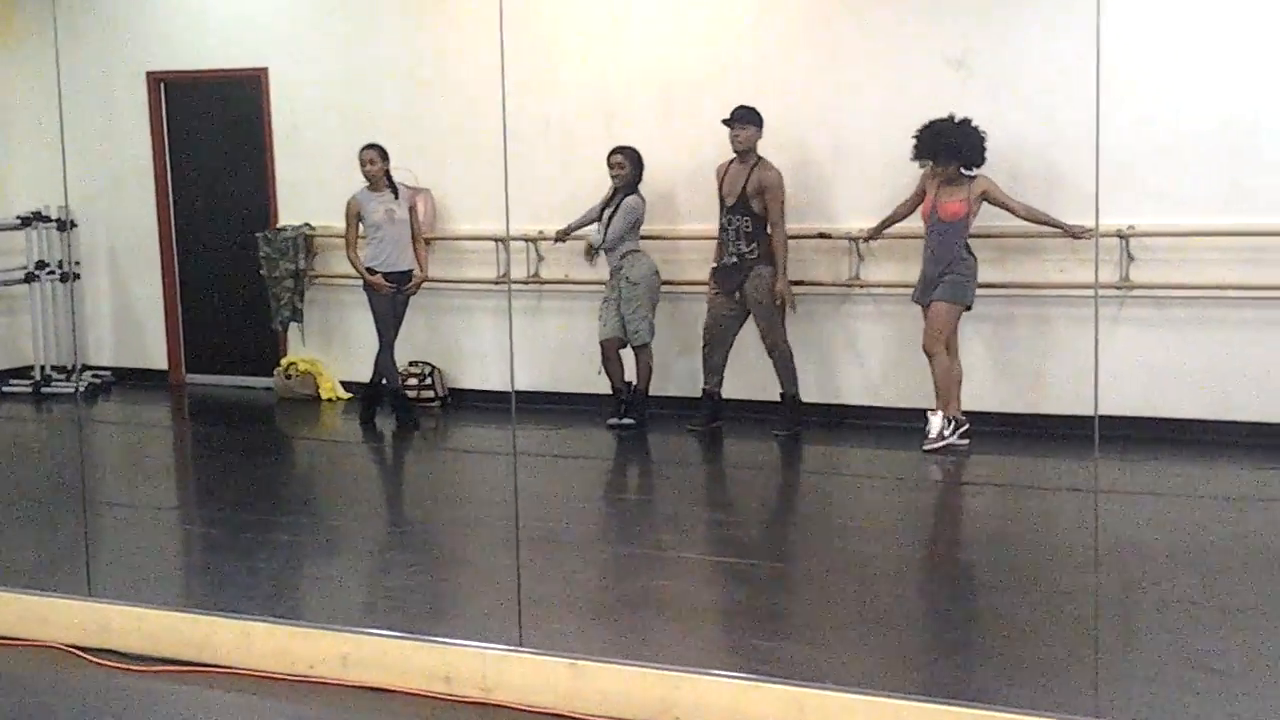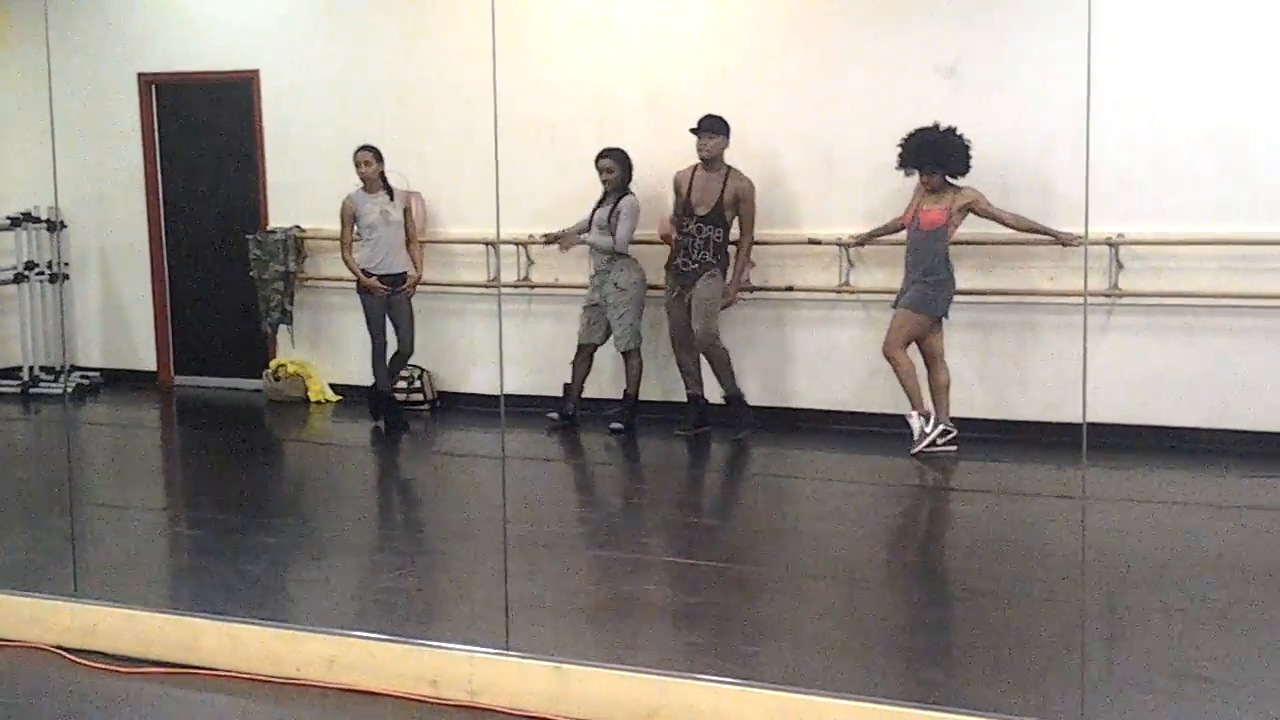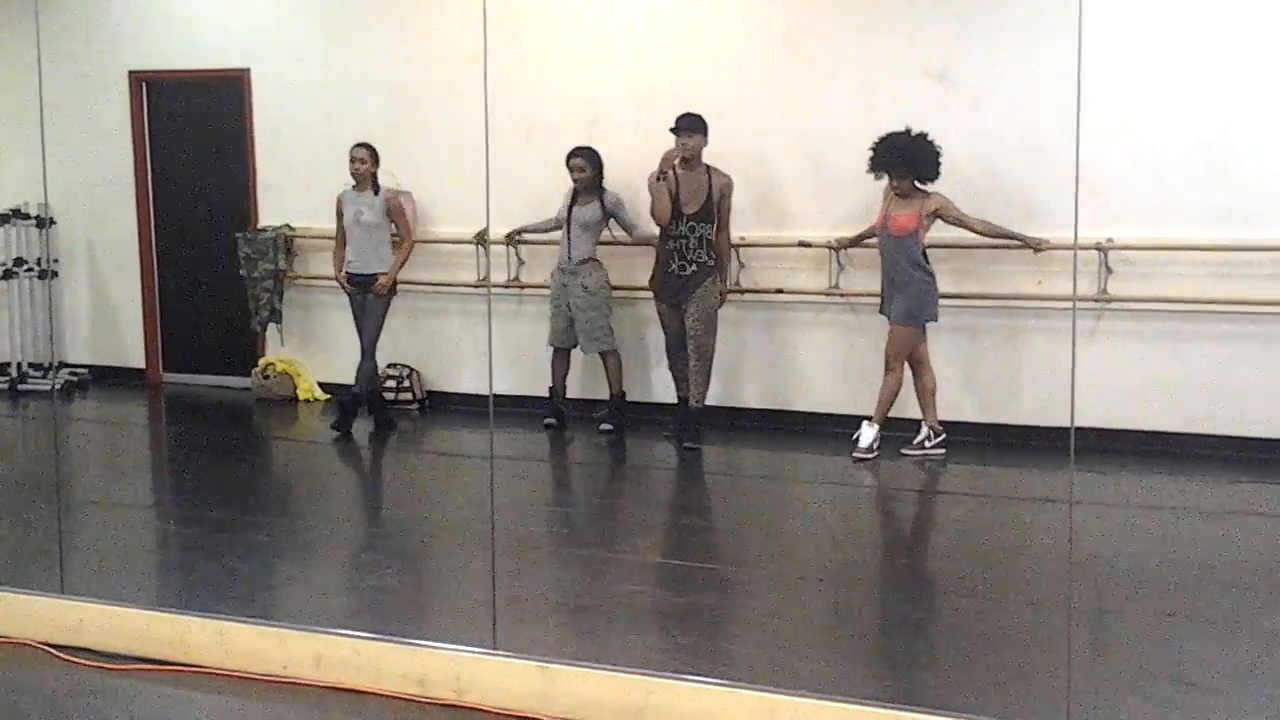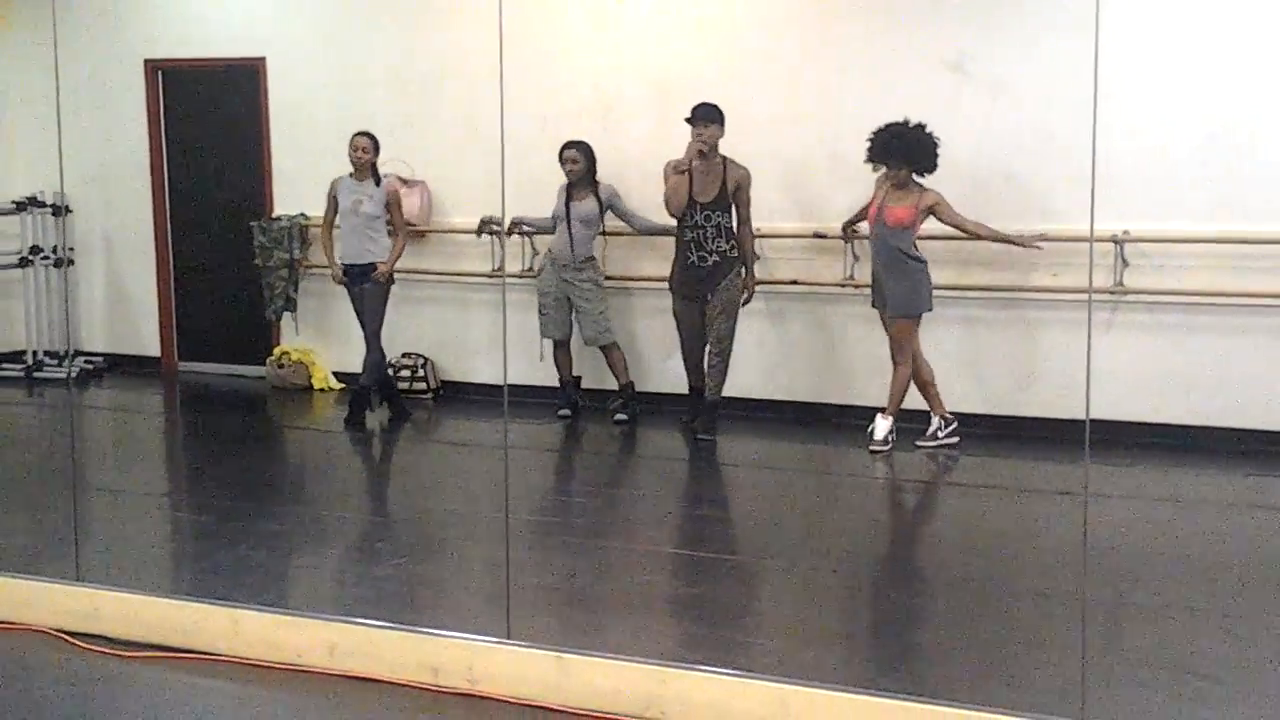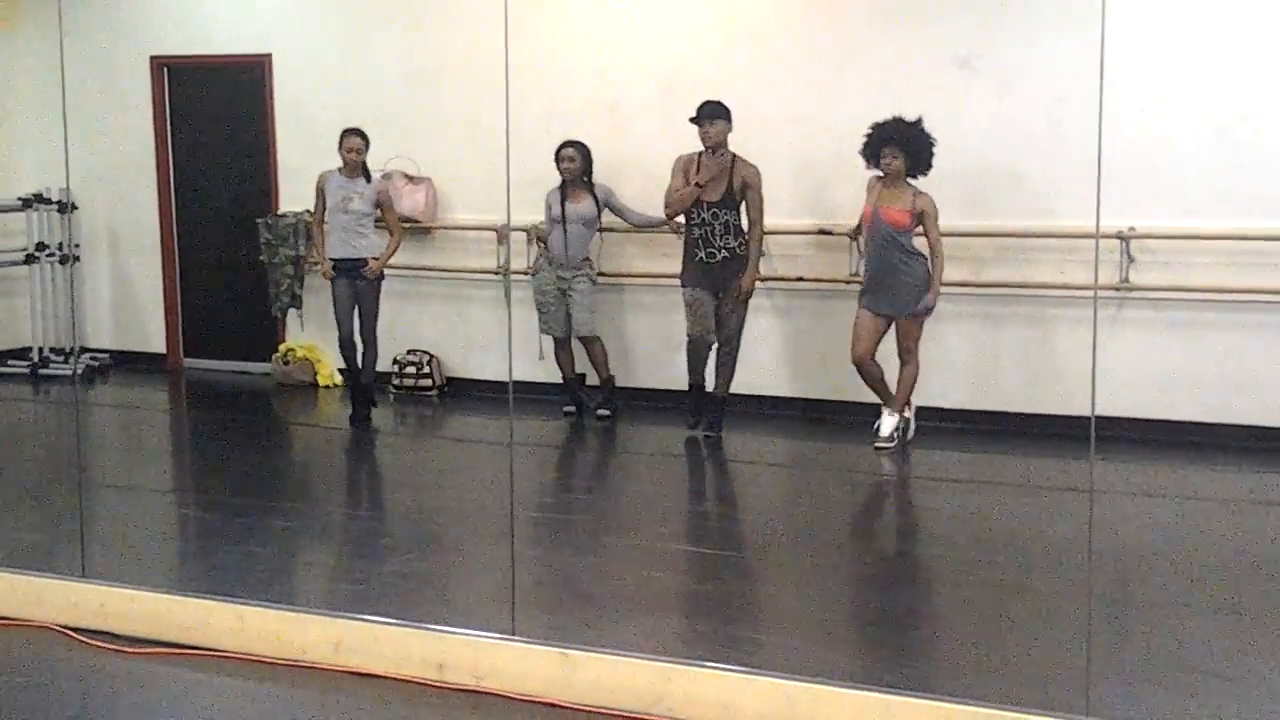
dt=0.5s
person 1, frame 1
left shoulder: (978, 185)
right shoulder: (929, 179)
left elbow: (1018, 209)
right elbow: (908, 206)
left wrist: (1065, 227)
right wrist: (878, 228)
left hip: (957, 274)
right hip: (931, 275)
left knee: (933, 345)
right knee: (946, 350)
left ankle: (941, 420)
right ankle: (955, 422)
person 1, frame 2
left shoulder: (963, 197)
right shoulder: (920, 191)
left elbow: (1006, 218)
right elbow: (904, 221)
left wrist: (1053, 233)
right wrist: (868, 236)
left hip: (933, 284)
right hip: (915, 283)
left knee: (893, 347)
right knee: (933, 357)
left ankle: (923, 419)
right ankle: (944, 429)
person 1, frame 3
left shoulder: (932, 202)
right shoulder: (889, 194)
left elbow: (975, 225)
left wrist: (1023, 239)
right wrist: (853, 240)
left hip: (915, 291)
right hip: (894, 290)
left knee: (893, 363)
right knee: (918, 361)
left ankle: (872, 431)
right ankle: (932, 432)
person 1, frame 4
left shoulder: (927, 198)
right shoulder: (882, 184)
left elbow: (967, 225)
left wrist: (1015, 240)
right wrist: (849, 224)
left hip: (908, 282)
right hip: (883, 282)
left knee: (903, 357)
right knee: (911, 355)
left ankle: (885, 423)
right ankle: (943, 420)
person 1, frame 5
left shoulder: (921, 201)
right shoulder: (874, 186)
left elbow: (936, 248)
left wrist: (934, 290)
right wrist: (859, 229)
left hip: (909, 285)
right hip: (875, 286)
left knee: (908, 356)
right knee: (860, 355)
left ankle: (893, 418)
right ankle: (895, 405)
person 2, frame 1
left shoulder: (767, 175)
right shoulder: (723, 171)
left elbow: (777, 228)
left wrist: (781, 277)
right wrist: (716, 264)
left hip: (758, 269)
right hip: (727, 269)
left knee: (774, 339)
right knee: (713, 337)
left ankle: (791, 406)
right ankle: (711, 404)
person 2, frame 2
left shoulder: (740, 185)
right shoulder: (682, 178)
left elbow: (746, 235)
left wrist: (736, 281)
right wrist: (666, 228)
left hip: (711, 270)
right hip: (677, 269)
left knee: (706, 335)
right knee: (682, 341)
left ankle: (735, 400)
right ankle: (697, 408)
person 2, frame 3
left shoulder: (721, 182)
right shoulder: (661, 176)
left elbow: (722, 232)
right elbow: (661, 219)
left wrist: (724, 278)
right wrist: (663, 175)
left hip: (703, 276)
right hip: (667, 274)
left knee: (700, 347)
right knee: (675, 347)
left ankle: (694, 420)
right ankle: (684, 408)
person 2, frame 4
left shoulder: (737, 174)
right shoulder: (675, 168)
left elbow: (744, 225)
right elbow: (674, 209)
left wrist: (750, 272)
right wrist: (687, 164)
left hip: (726, 268)
right hip: (687, 267)
left knee: (719, 341)
right knee: (691, 339)
left ankle: (709, 410)
right ankle: (696, 396)
person 2, frame 5
left shoulder: (746, 172)
right shoulder: (685, 164)
left elbow: (755, 225)
right elbow: (671, 210)
left wrist: (752, 270)
right wrist: (702, 178)
left hip: (734, 265)
right hip: (697, 265)
left knee: (729, 339)
right knee: (699, 334)
left ankle: (716, 407)
right ankle: (696, 391)
person 3, frame 1
left shoulder: (406, 196)
right shoulder: (357, 202)
left elbow: (418, 238)
right elbow: (351, 248)
left wrist: (422, 271)
right wrist: (368, 277)
left hip: (404, 276)
right hip: (378, 278)
left knee: (388, 341)
right knee: (387, 341)
left ankle: (371, 398)
right ankle: (401, 405)
person 3, frame 2
left shoulder: (400, 198)
right shoulder: (352, 203)
left elbow: (412, 240)
right elbow: (346, 249)
left wrist: (417, 271)
right wrist: (362, 278)
left hip: (400, 279)
right hip: (371, 280)
left knee: (406, 347)
right knee: (379, 343)
left ankle: (381, 389)
right ankle: (391, 409)
person 3, frame 3
left shoulder: (387, 198)
right shoulder: (343, 200)
left elbow: (407, 241)
left wrist: (391, 275)
right wrist: (338, 272)
left hip: (379, 280)
right hip: (354, 280)
left knee: (368, 345)
right knee: (366, 346)
left ankle: (350, 408)
right ankle: (379, 411)
person 3, frame 4
left shoulder: (386, 191)
right shoulder: (338, 186)
left elbow: (401, 234)
right elbow: (326, 229)
left wrist: (390, 263)
right wrist: (332, 264)
left hip: (375, 270)
right hip: (350, 270)
left knee: (372, 336)
right knee: (370, 337)
left ankle: (359, 402)
right ankle: (393, 398)
person 3, frame 5
left shoulder: (376, 189)
right shoulder: (326, 181)
left elbow: (396, 233)
right elbow: (317, 224)
left wrist: (382, 262)
right wrist: (322, 259)
left hip: (366, 266)
right hip: (339, 266)
left knee: (368, 334)
right knee: (344, 334)
left ankle: (362, 402)
right ankle: (357, 379)
person 4, frame 1
left shoulder: (632, 202)
right shoulder: (614, 193)
left elbow: (607, 240)
right elbow: (596, 212)
left wrist: (589, 244)
right wrist: (569, 229)
left hip: (635, 271)
right hip: (618, 276)
left knee: (640, 342)
right knee: (608, 343)
left ankle: (638, 405)
right ankle: (621, 400)
person 4, frame 2
left shoulder: (628, 202)
right shoulder: (606, 198)
left elbow: (620, 243)
right elbow: (591, 225)
left wrist: (581, 238)
right wrist: (562, 233)
left hip: (622, 276)
right hip: (600, 276)
left knee: (628, 344)
right knee: (585, 343)
left ankle: (629, 408)
right ankle: (570, 405)
person 4, frame 3
left shoulder: (608, 199)
right shoulder: (571, 195)
left elbow: (634, 231)
left wrist: (659, 237)
right wrist: (523, 229)
left hip: (588, 275)
right hip: (561, 275)
left knee: (603, 342)
right knee: (560, 342)
left ankle: (616, 406)
right ankle: (557, 403)
person 4, frame 4
left shoulder: (605, 192)
right shoulder: (563, 191)
left elbow: (635, 222)
left wrist: (669, 229)
right wrist: (523, 221)
left hip: (585, 272)
right hip: (553, 269)
left knee: (602, 335)
right knee: (559, 336)
left ankle: (627, 395)
right ankle: (569, 394)
person 4, frame 5
left shoulder: (600, 192)
right shoulder: (553, 195)
left elbow: (631, 217)
right elbow: (547, 231)
left wrist: (666, 220)
right wrist: (540, 232)
left hip: (580, 270)
right hip: (547, 268)
left knee: (585, 331)
right knee: (559, 334)
left ankle: (608, 390)
right ankle: (572, 390)
